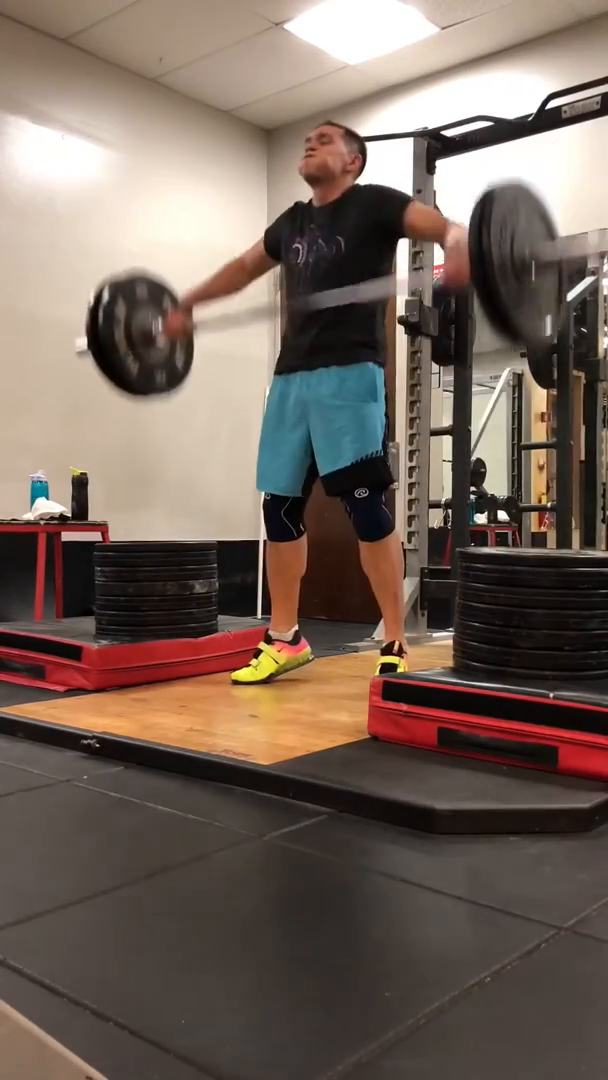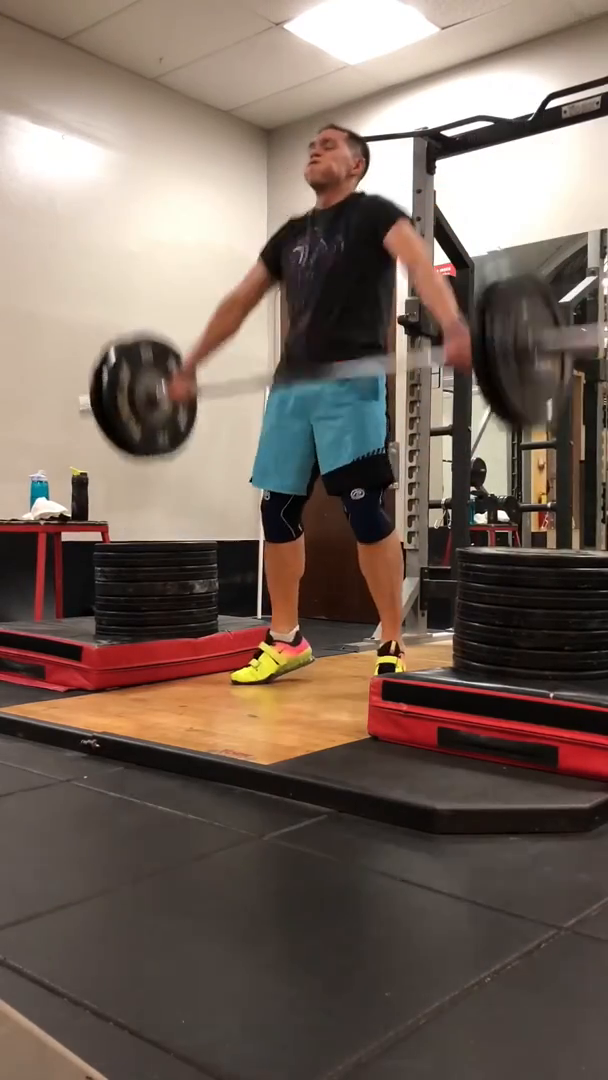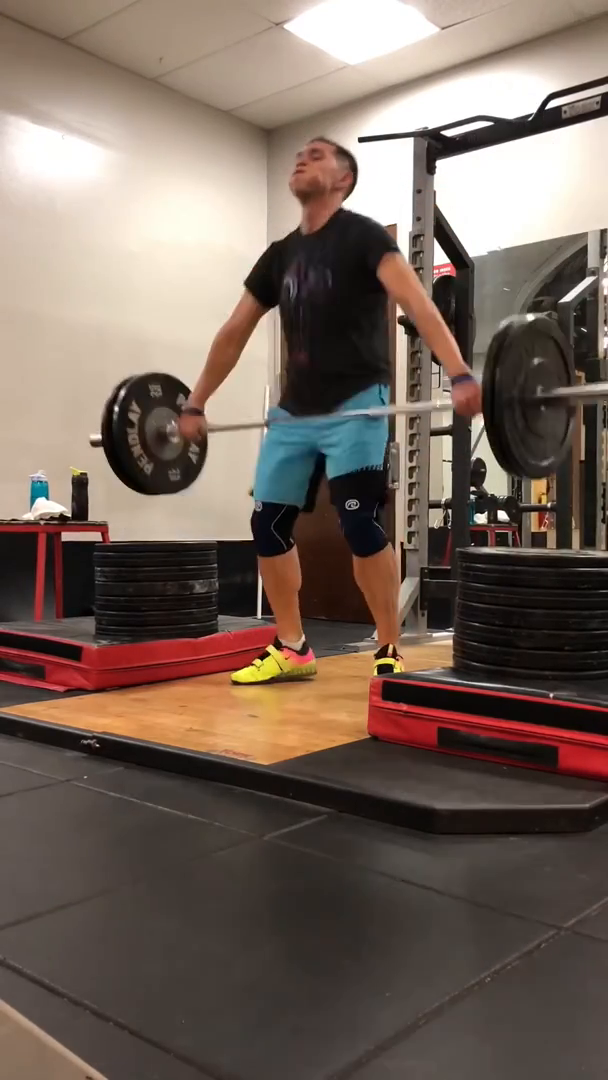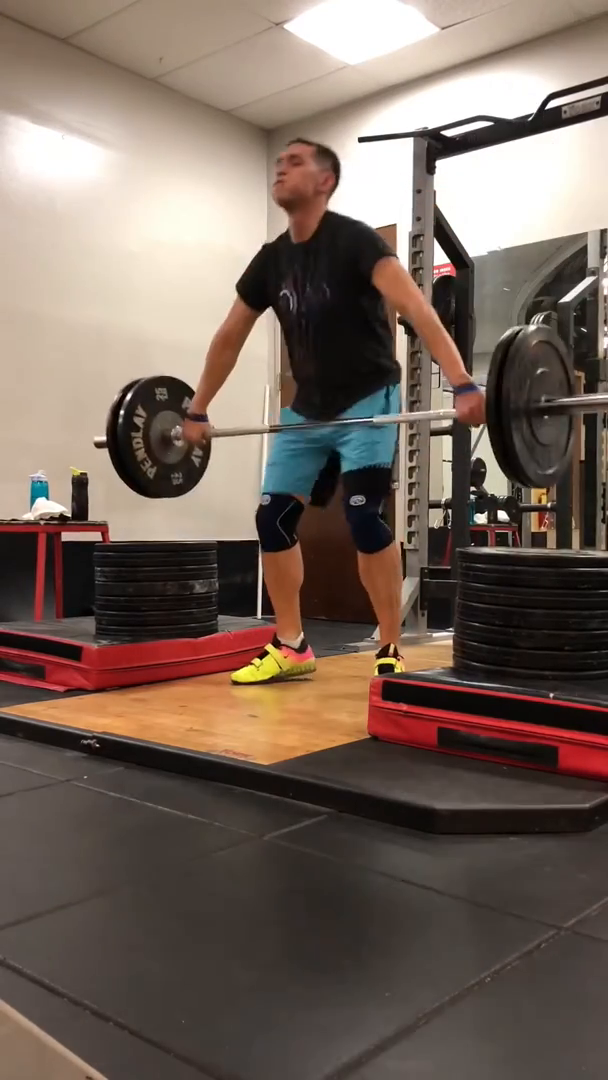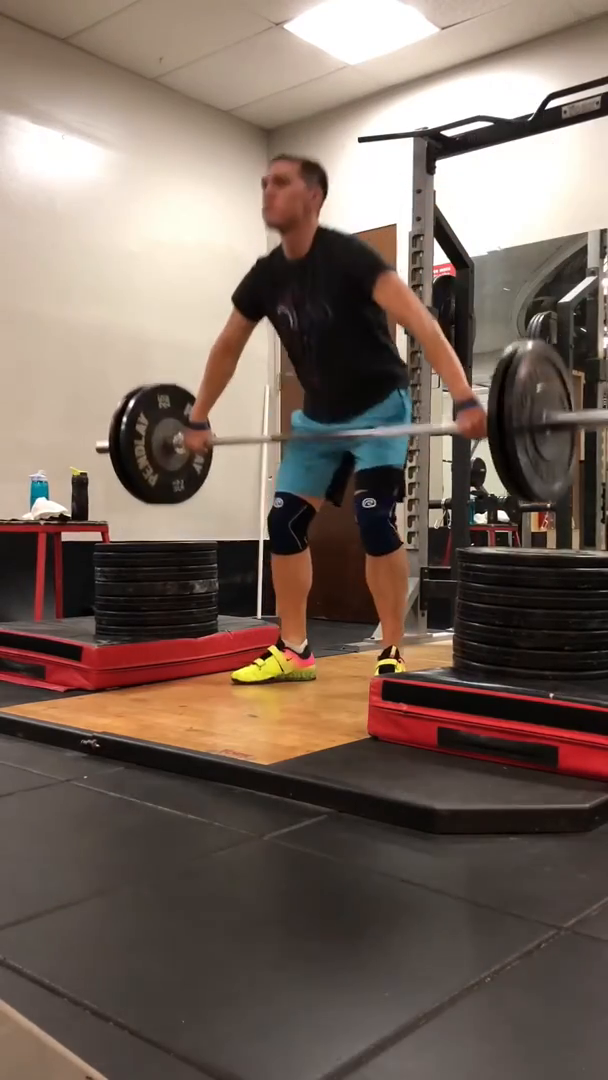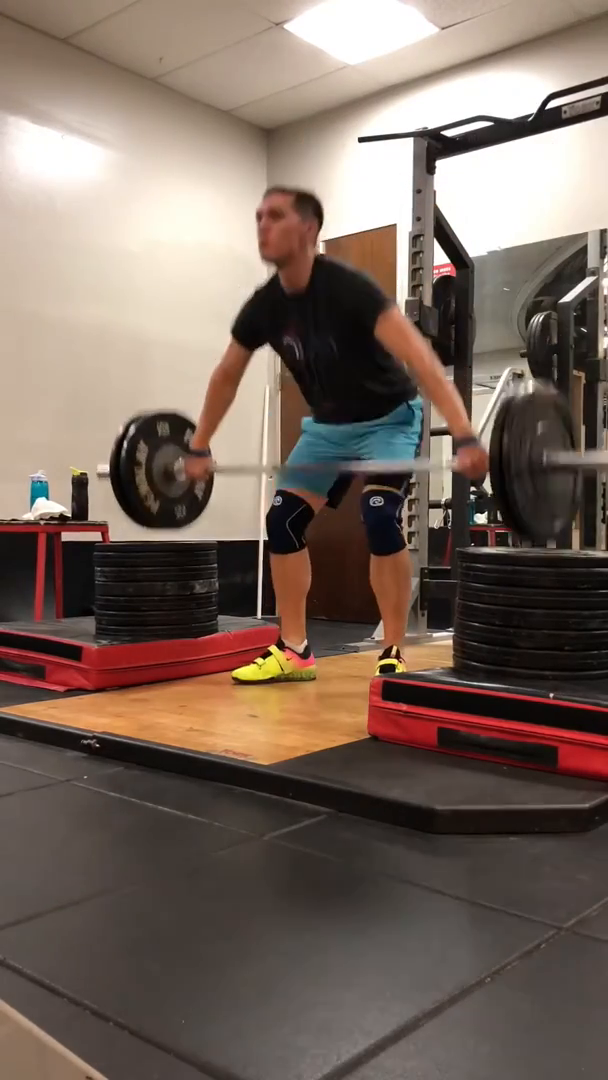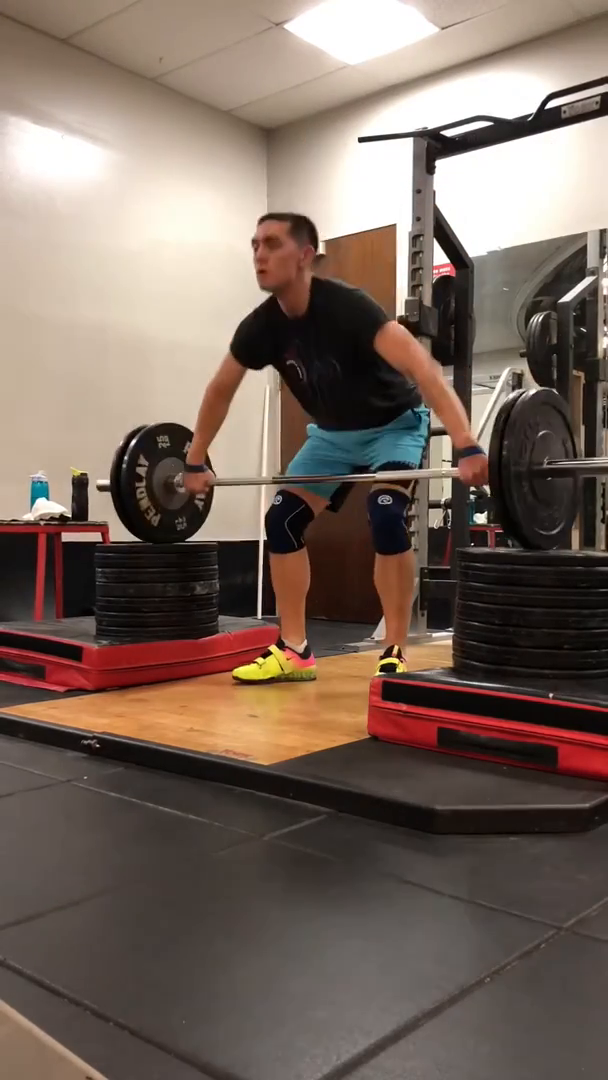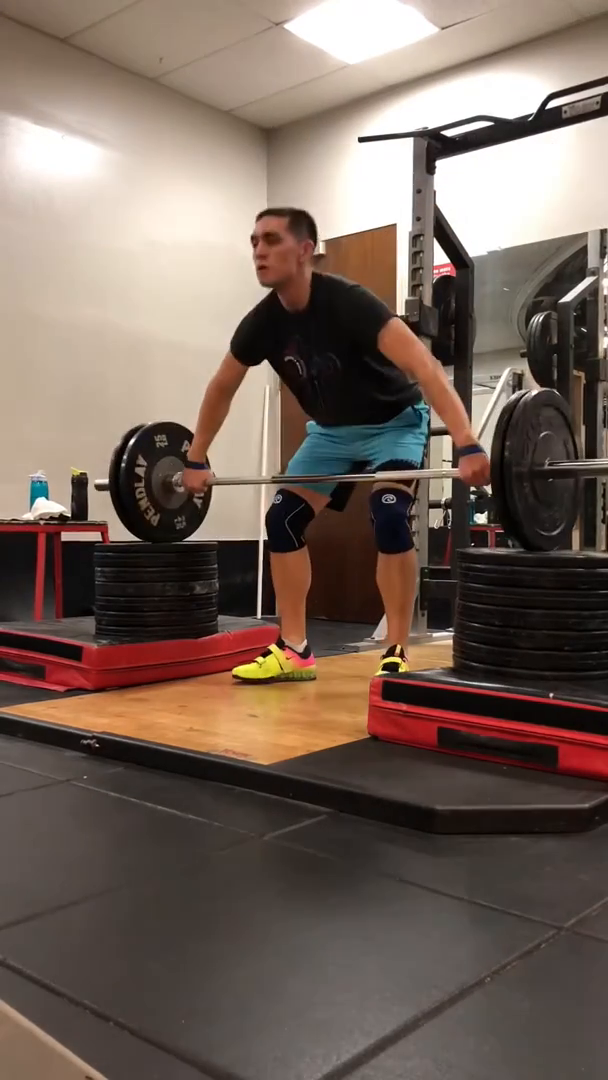
dt=0.1s
person 1, frame 1
left shoulder: (373, 203)
right shoulder: (293, 220)
left elbow: (443, 227)
right elbow: (243, 268)
left wrist: (457, 250)
right wrist: (186, 304)
left hip: (349, 376)
right hip: (293, 377)
left knee: (365, 504)
right knee: (279, 507)
left ankle: (395, 649)
right ankle: (285, 639)
person 1, frame 2
left shoulder: (372, 213)
right shoulder: (294, 232)
left elbow: (420, 262)
right elbow: (241, 301)
left wrist: (453, 329)
right wrist: (190, 365)
left hip: (350, 382)
right hip: (291, 384)
left knee: (362, 505)
right knee: (277, 507)
left ankle: (393, 649)
right ankle: (286, 639)
person 1, frame 3
left shoulder: (361, 235)
right shoulder: (278, 255)
left elbow: (415, 302)
right elbow: (233, 335)
left wrist: (459, 375)
right wrist: (196, 405)
left hip: (356, 402)
right hip: (295, 410)
left knee: (358, 517)
right knee: (268, 520)
left ankle: (390, 655)
right ankle: (291, 649)
person 1, frame 4
left shoulder: (353, 239)
right shoulder: (269, 260)
left elbow: (414, 307)
right elbow: (229, 339)
left wrist: (462, 384)
right wrist: (198, 410)
left hip: (366, 402)
right hip: (307, 409)
left knee: (363, 514)
right knee: (273, 515)
left ankle: (391, 654)
right ankle: (290, 647)
person 1, frame 5
left shoulder: (348, 256)
right shoulder: (263, 277)
left elbow: (418, 320)
right elbow: (226, 348)
left wrist: (463, 399)
right wrist: (198, 418)
left hip: (377, 408)
right hip: (318, 416)
left knee: (373, 515)
right knee: (285, 518)
left ankle: (392, 654)
right ankle: (293, 649)
person 1, frame 6
left shoulder: (348, 288)
right shoulder: (264, 306)
left elbow: (418, 357)
right elbow: (226, 376)
left wrist: (464, 437)
right wrist: (199, 448)
left hip: (387, 418)
right hip: (328, 423)
left knee: (379, 516)
right knee: (282, 519)
left ankle: (393, 656)
right ankle: (293, 650)
person 1, frame 7
left shoulder: (346, 307)
right shoulder: (261, 326)
left elbow: (423, 369)
right elbow: (220, 391)
left wrist: (467, 447)
right wrist: (196, 462)
left hip: (393, 424)
right hip: (332, 432)
left knee: (385, 517)
right knee: (282, 519)
left ankle: (395, 657)
right ankle: (293, 652)
person 1, frame 8
left shoulder: (348, 303)
right shoulder: (261, 323)
left elbow: (425, 368)
right elbow: (221, 390)
left wrist: (467, 445)
right wrist: (196, 460)
left hip: (393, 422)
right hip: (331, 429)
left knee: (389, 515)
right knee: (282, 518)
left ankle: (397, 656)
right ankle: (294, 651)
